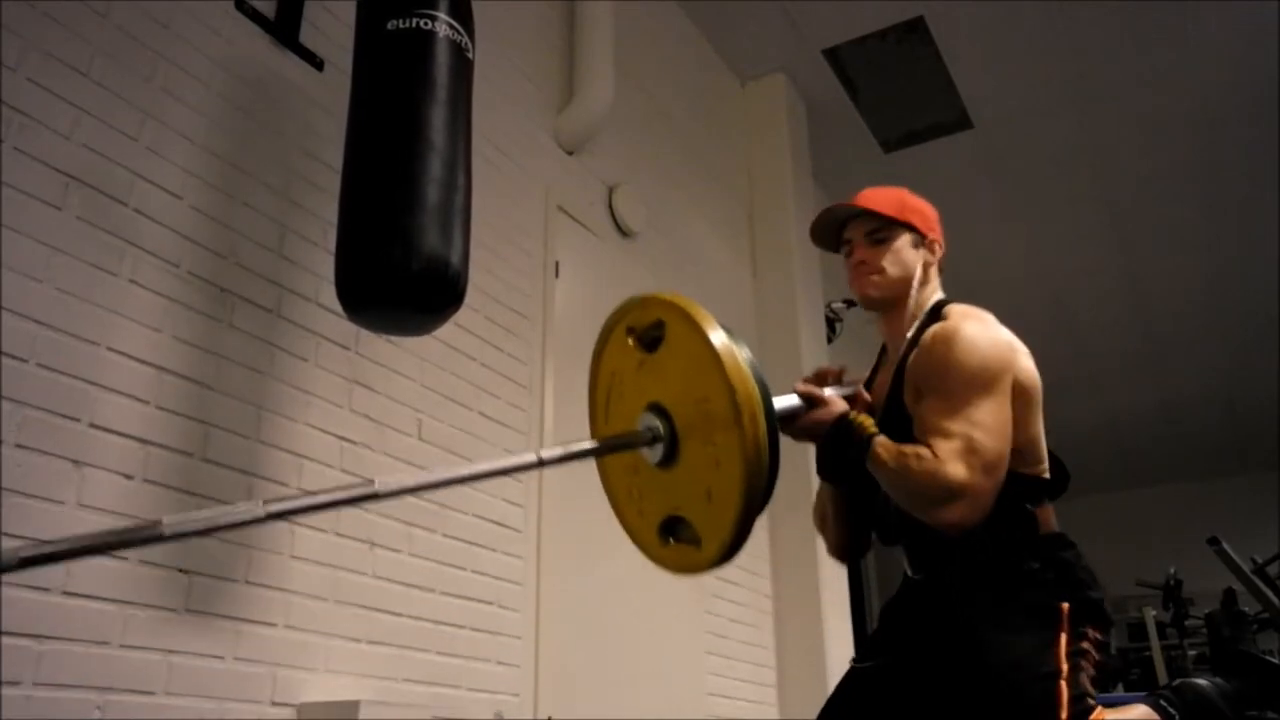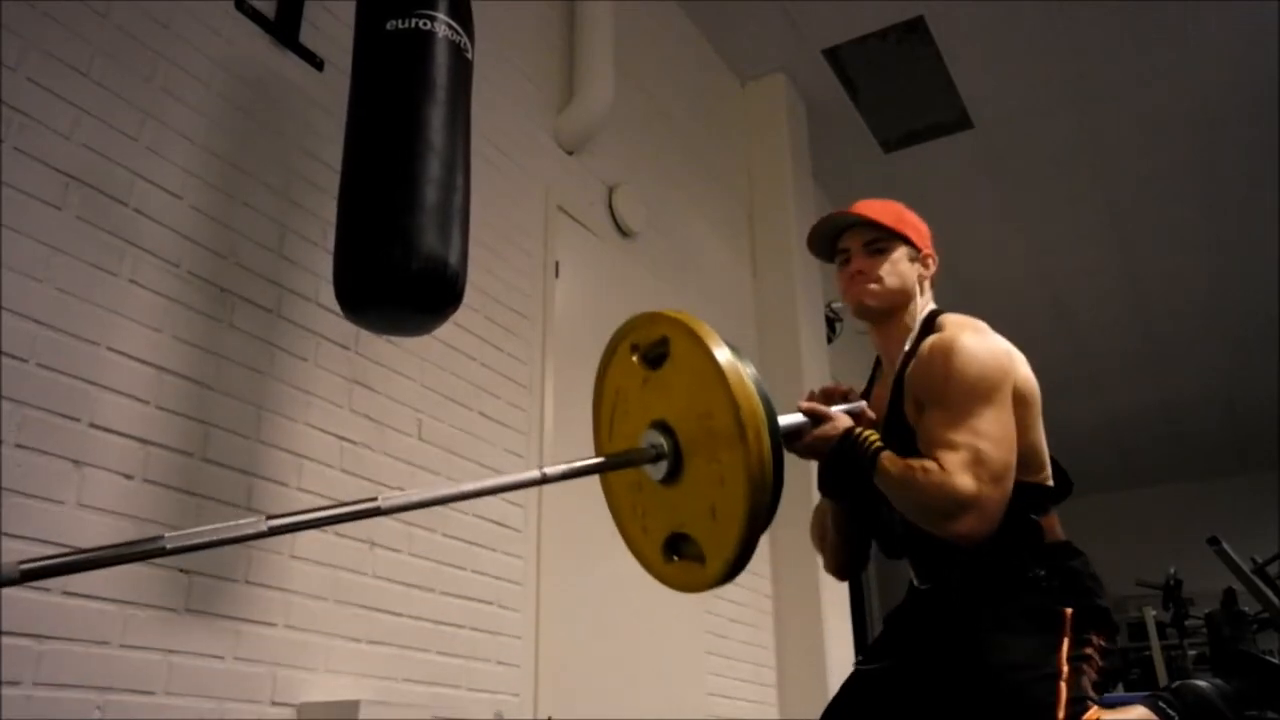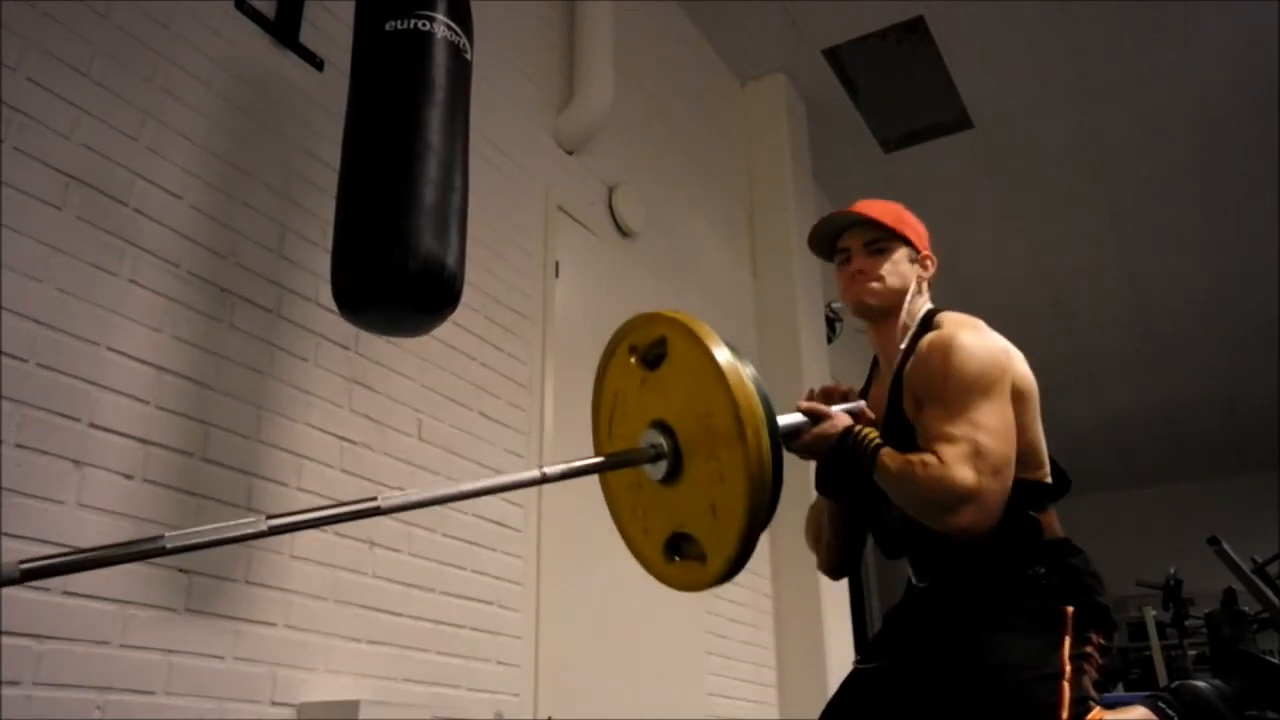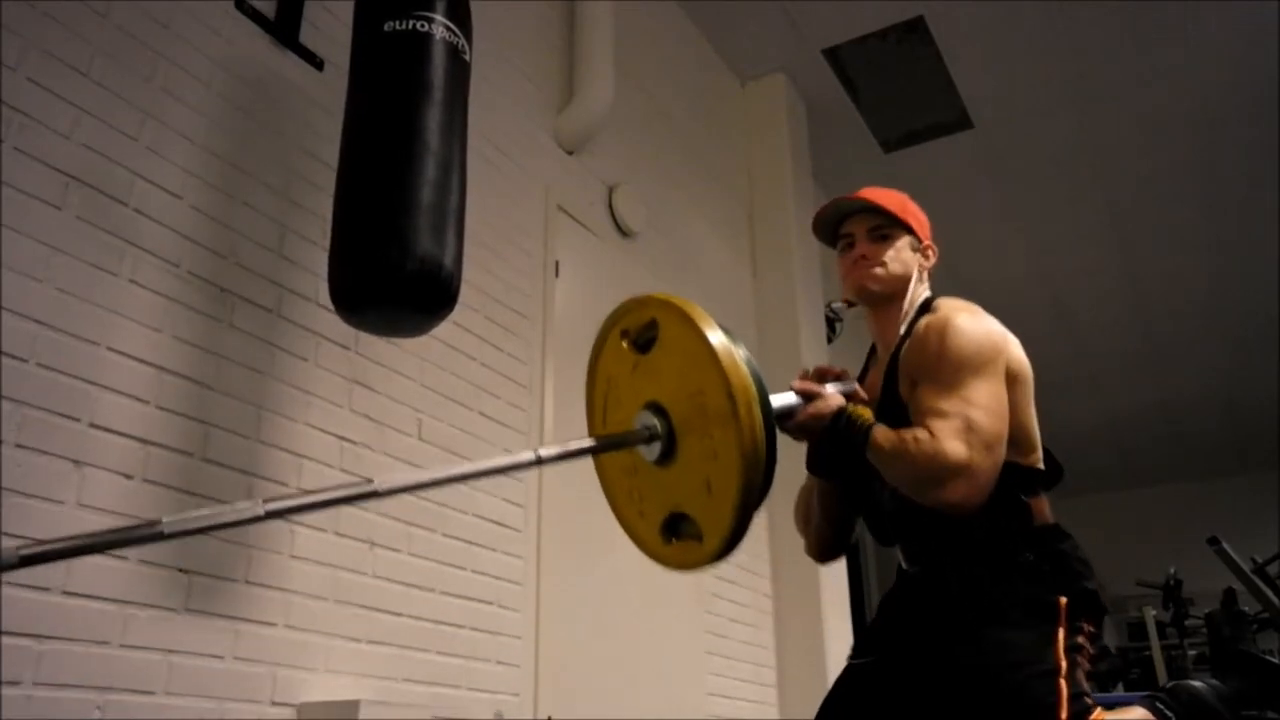
dt=0.1s
person 1, frame 1
left shoulder: (961, 342)
right shoulder: (874, 382)
left elbow: (958, 497)
right elbow: (845, 544)
left wrist: (853, 435)
right wrist: (833, 445)
left hip: (1029, 597)
right hip: (934, 602)
person 1, frame 2
left shoulder: (959, 353)
right shoulder: (872, 395)
left elbow: (967, 508)
right elbow: (842, 559)
left wrist: (858, 449)
right wrist: (835, 463)
left hip: (1032, 602)
right hip: (939, 610)
person 1, frame 3
left shoulder: (958, 349)
right shoulder: (863, 399)
left elbow: (970, 503)
right elbow: (835, 558)
left wrist: (857, 448)
right wrist: (834, 465)
left hip: (1031, 599)
right hip: (938, 607)
person 1, frame 4
left shoulder: (953, 333)
right shoulder: (861, 385)
left elbow: (958, 478)
right elbow: (823, 543)
left wrist: (851, 428)
right wrist: (825, 446)
left hip: (1023, 589)
right hip: (927, 598)
